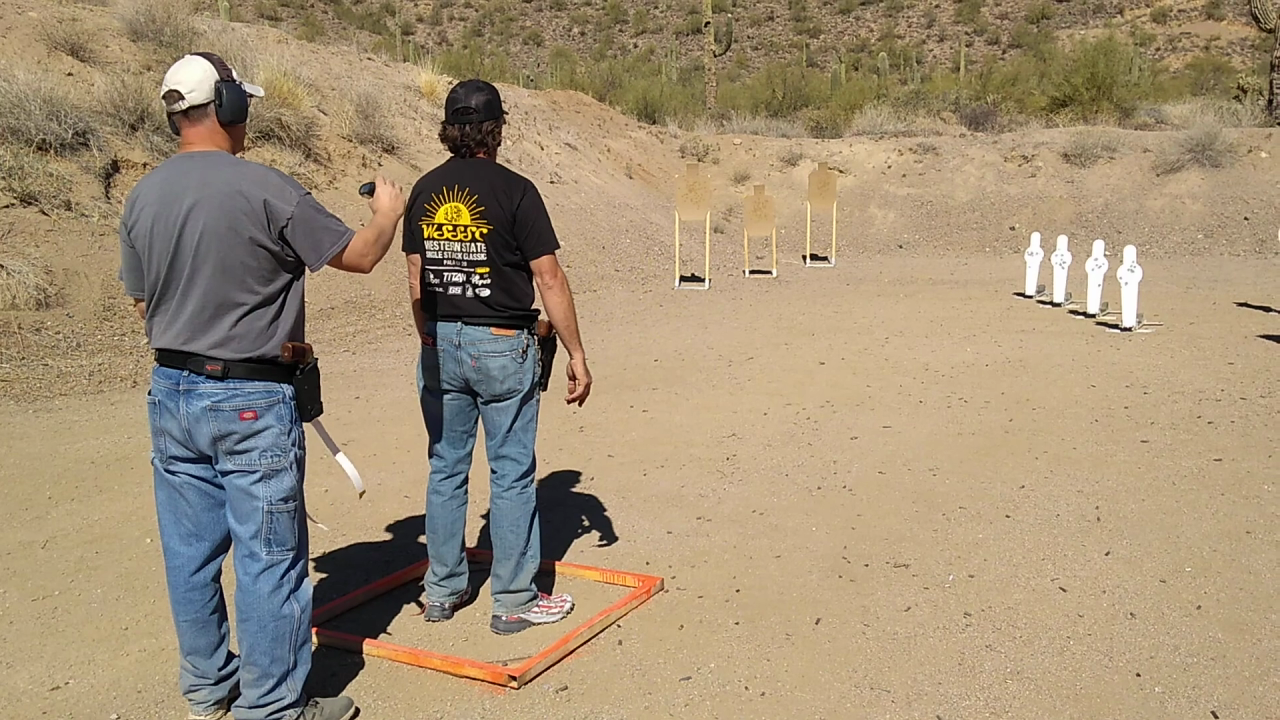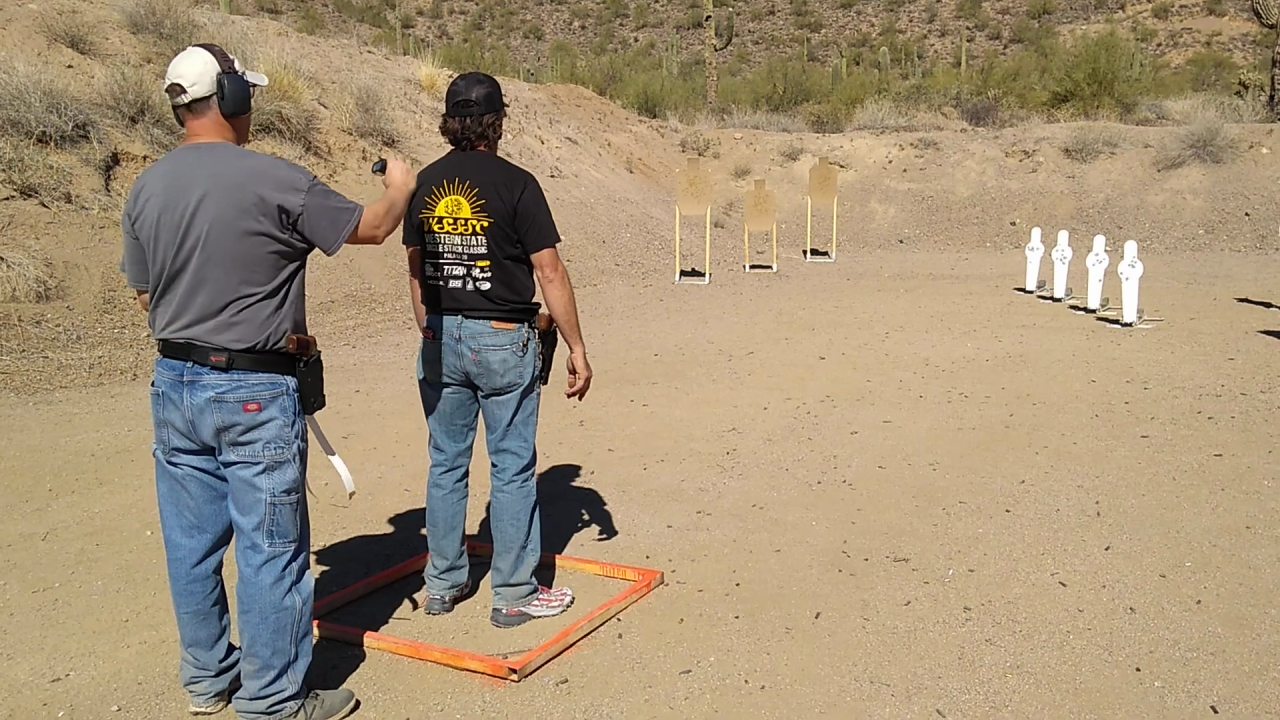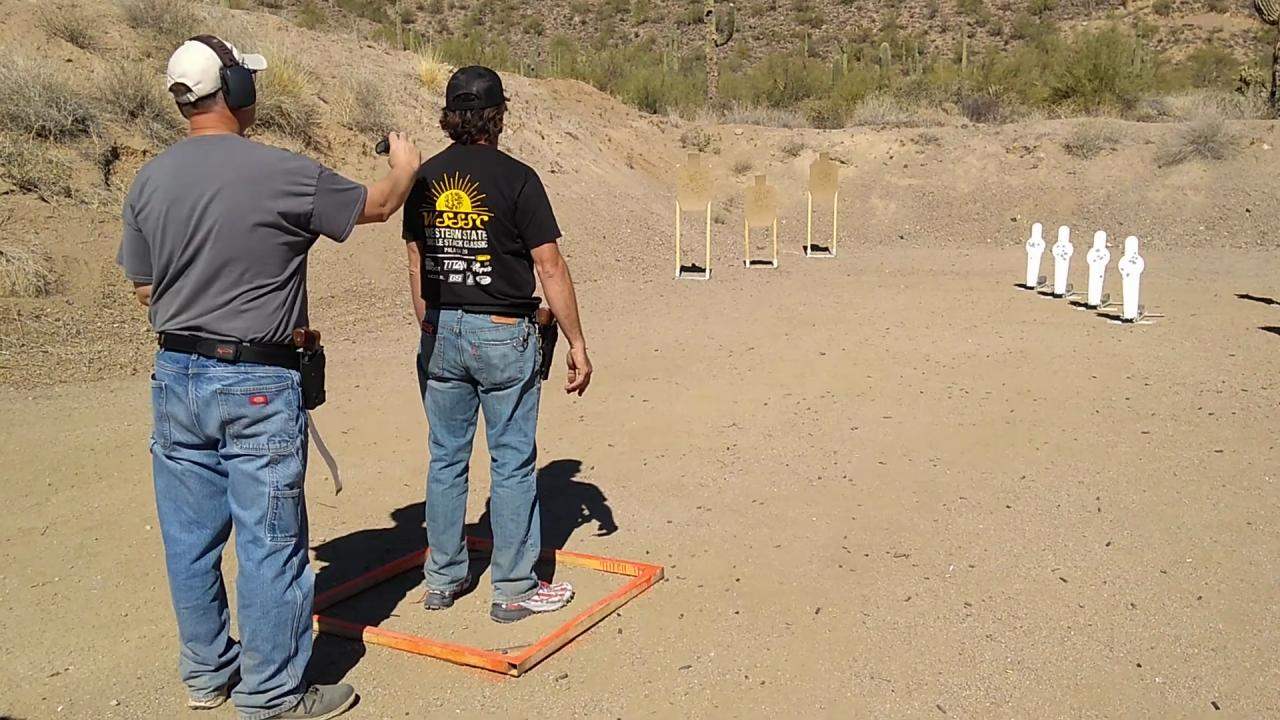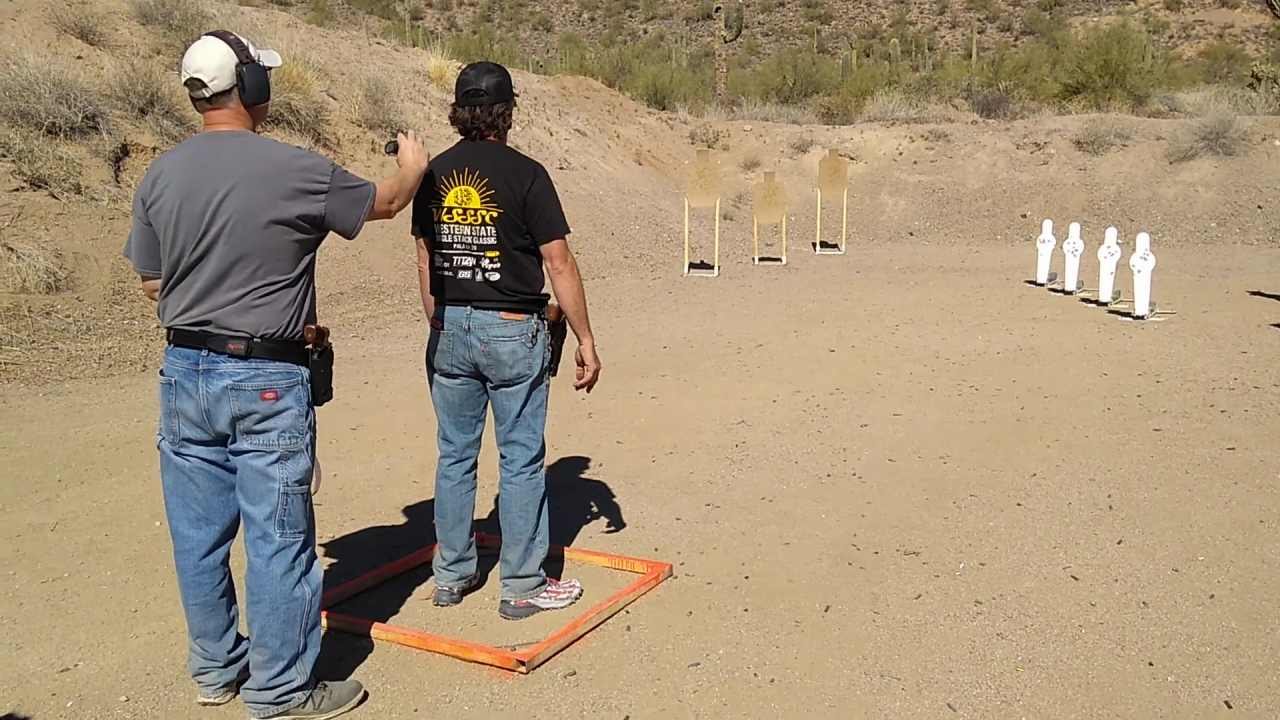
dt=0.4s
person 1, frame 1
left shoulder: (141, 197)
right shoulder: (265, 189)
left elbow: (143, 302)
right elbow: (360, 255)
right wrist: (388, 212)
left hip: (171, 391)
right hip: (251, 401)
left knee: (190, 550)
right knee: (268, 556)
person 1, frame 2
left shoulder: (145, 187)
right shoulder: (273, 181)
left elbow: (145, 295)
right elbow: (372, 227)
right wrist: (399, 189)
left hip: (173, 383)
right hip: (253, 392)
left knee: (191, 540)
right knee: (269, 548)
person 1, frame 3
left shoulder: (148, 181)
right shoulder: (283, 173)
left elbow: (144, 288)
right elbow: (377, 205)
right wrist: (405, 167)
left hip: (175, 376)
right hip: (257, 385)
left knee: (191, 536)
right knee: (269, 541)
person 1, frame 4
left shoulder: (159, 175)
right shoulder: (297, 171)
left elbow: (152, 283)
right elbow: (384, 202)
right wrist: (413, 166)
left hip: (185, 372)
right hip: (266, 381)
left knee: (199, 532)
right knee: (277, 537)
person 2, frame 1
left shoulder: (424, 191)
right shoulder: (514, 191)
left elbow: (416, 277)
right elbow: (549, 279)
right wrist: (576, 355)
left hip: (440, 344)
right hip: (502, 345)
left knee: (445, 469)
right knee: (511, 474)
left ankle: (442, 589)
right ankle: (514, 600)
person 2, frame 2
left shoulder: (424, 184)
right shoulder: (515, 184)
left elbow: (416, 268)
right elbow: (550, 273)
right wrist: (577, 349)
left hip: (442, 338)
right hip: (503, 338)
left knee: (446, 463)
right knee: (512, 468)
left ankle: (443, 583)
right ankle: (515, 594)
person 2, frame 3
left shoulder: (425, 178)
right shoulder: (516, 178)
left elbow: (416, 264)
right elbow: (550, 267)
right wrist: (577, 343)
left hip: (442, 332)
right hip: (503, 334)
left knee: (446, 458)
right knee: (512, 463)
left ankle: (443, 577)
right ankle: (515, 589)
person 2, frame 4
left shoulder: (433, 174)
right shoulder: (525, 174)
left elbow: (425, 261)
right elbow: (559, 264)
right wrist: (585, 340)
left hip: (450, 329)
right hip: (512, 330)
left knee: (455, 455)
right knee: (521, 459)
left ankle: (451, 574)
right ankle: (523, 586)
